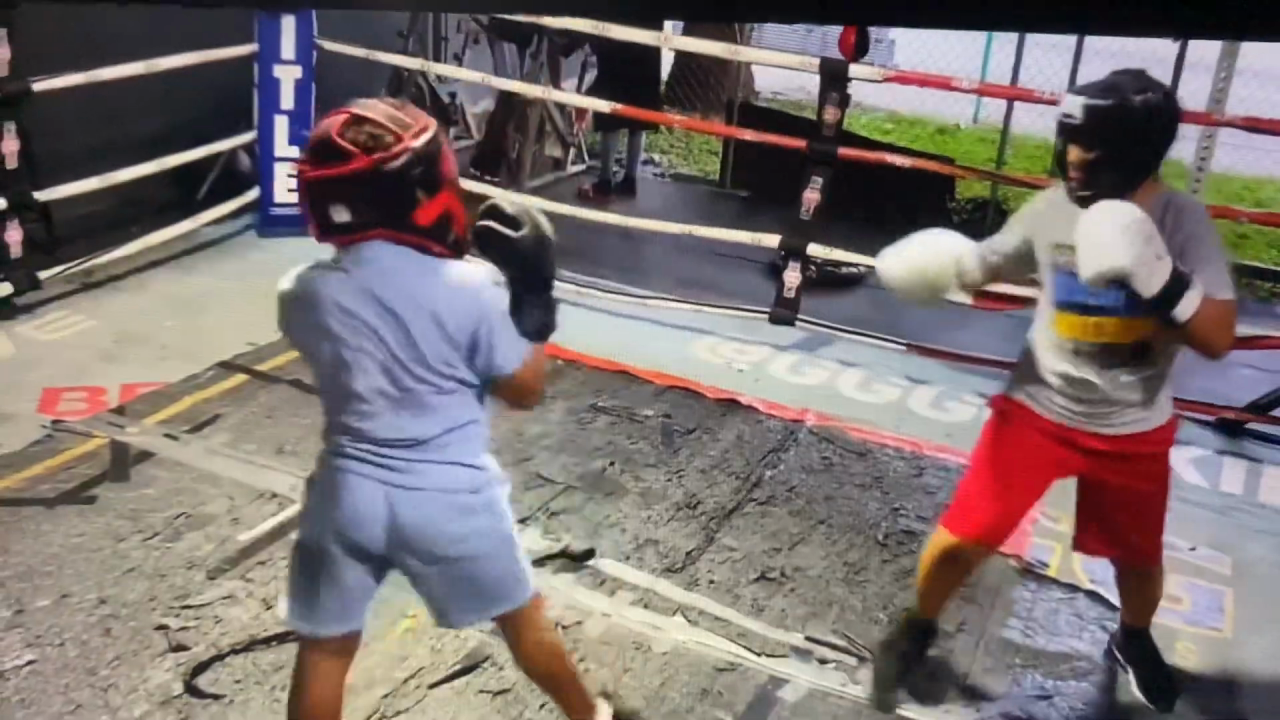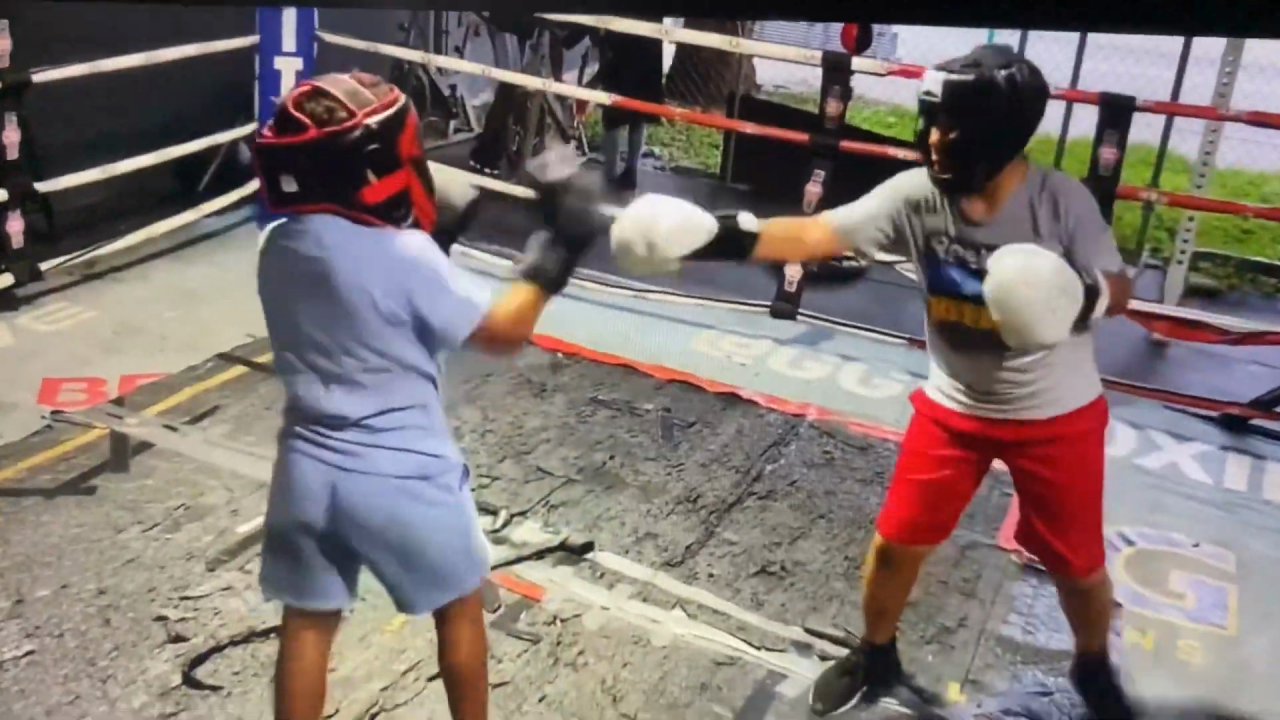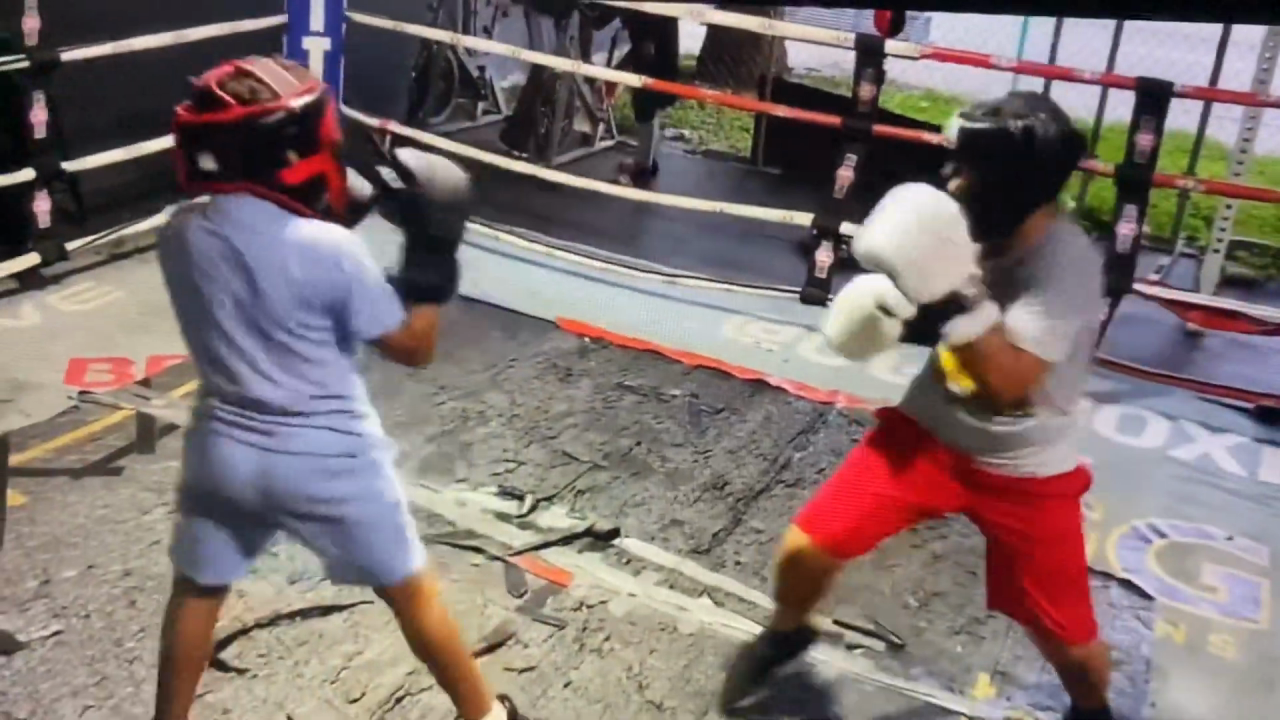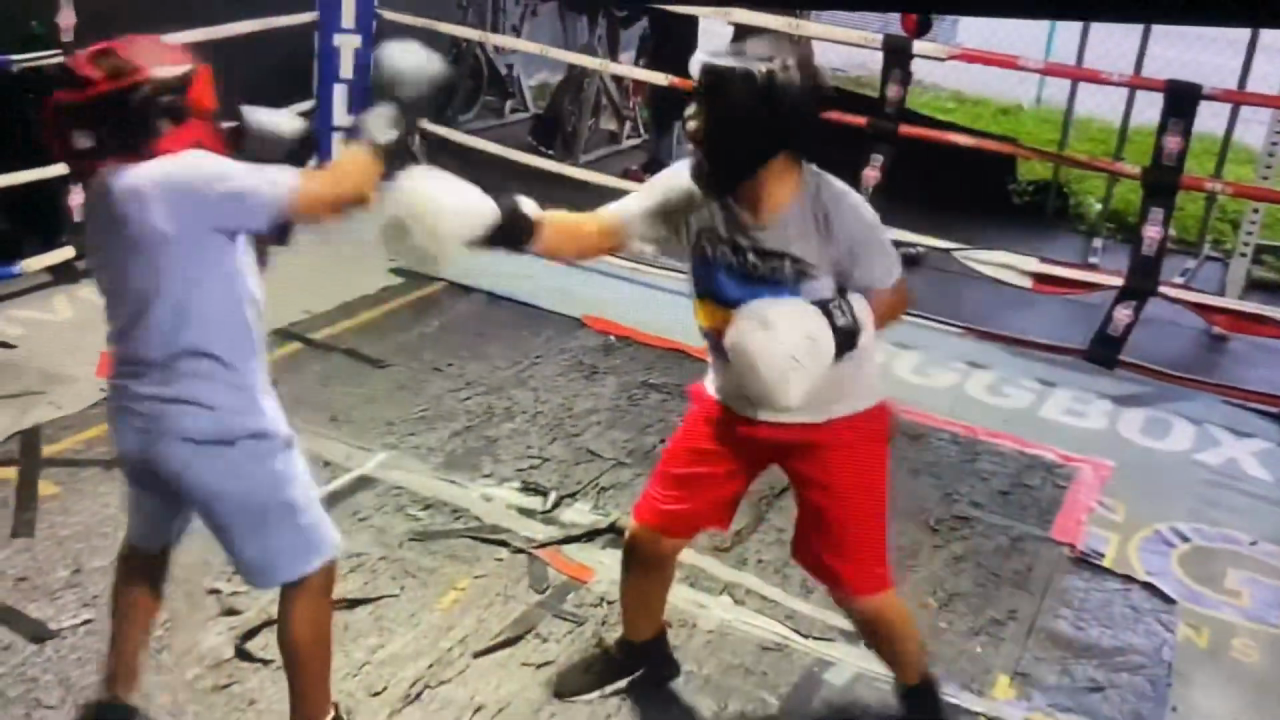
dt=0.4s
person 1, frame 1
left shoulder: (1183, 222)
right shoulder: (1050, 210)
left elbow: (1220, 339)
right elbow: (987, 265)
left wrist: (1162, 281)
right wrist: (949, 263)
left hip: (1133, 429)
right hip: (1038, 410)
left knee: (1136, 558)
right knee: (962, 540)
left ankle: (1132, 640)
right ankle: (916, 630)
person 1, frame 2
left shoulder: (1060, 202)
right shoulder: (912, 194)
left elbow: (1114, 289)
right elbow: (815, 235)
left wrist: (1083, 297)
right wrist: (714, 231)
left hip: (1058, 416)
right hip: (955, 405)
left knee: (1074, 561)
right knee: (897, 544)
left ankle: (1093, 665)
right ankle: (876, 657)
person 1, frame 3
left shoulder: (1067, 263)
right shoulder: (979, 230)
left elbow: (1013, 387)
left wrist: (951, 291)
right wrist: (903, 313)
left hip: (1026, 471)
right hip: (927, 434)
left knee: (1060, 624)
right knee: (805, 550)
right ankle: (787, 632)
person 1, frame 4
left shoulder: (837, 214)
right shoulder: (687, 189)
left elbow: (892, 296)
right elbow: (591, 232)
left wrist: (840, 329)
right wrist: (503, 220)
left hip: (834, 419)
right hip: (733, 404)
left knee: (858, 587)
right knee: (650, 536)
right ankle: (641, 649)
person 2, frame 1
left shoulder: (304, 294)
right shoulder: (470, 289)
right elbow: (527, 390)
right wrist: (534, 288)
left hip: (352, 496)
right hip: (452, 497)
left knee: (325, 647)
right knee: (518, 615)
person 2, frame 2
left shoulder: (278, 250)
right shoulder: (406, 259)
right elbow: (499, 333)
right wrist: (557, 247)
left hip: (309, 472)
right hip: (404, 476)
left knee: (309, 623)
right knee: (459, 604)
person 2, frame 3
left shoulder: (181, 235)
right shoulder: (329, 250)
right elbow: (413, 347)
right wrist: (434, 245)
left hip: (226, 452)
right hip: (329, 459)
left knee: (198, 588)
right knee: (408, 585)
person 2, frame 4
left shoulder: (111, 204)
right shoulder: (187, 179)
right elbow: (337, 194)
right wrist: (387, 128)
left hip: (143, 423)
right hip: (225, 433)
left knee: (148, 548)
right knee: (308, 574)
